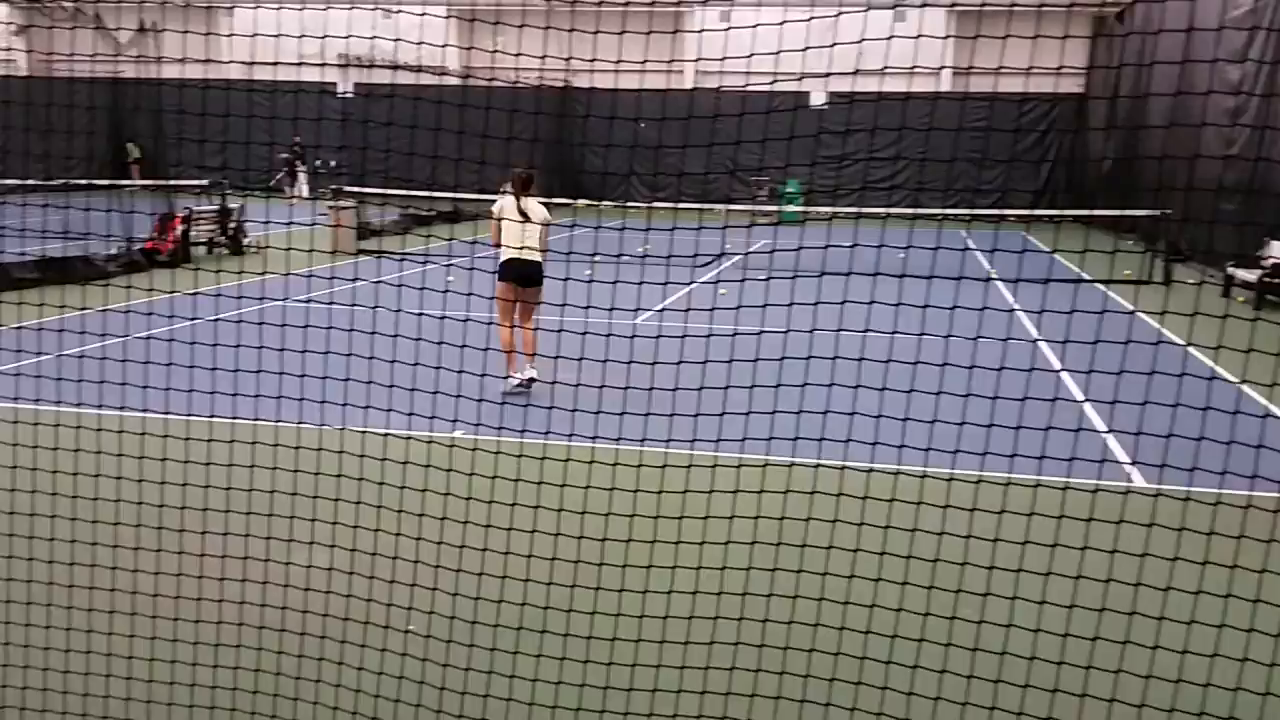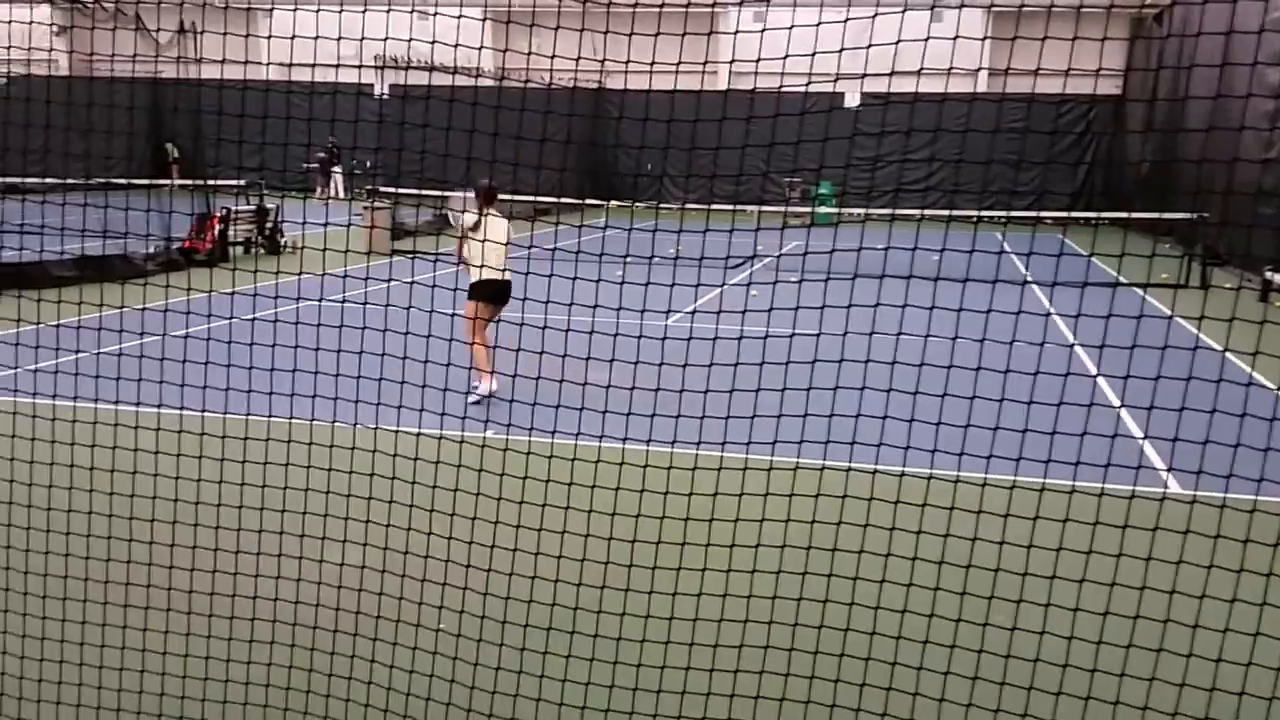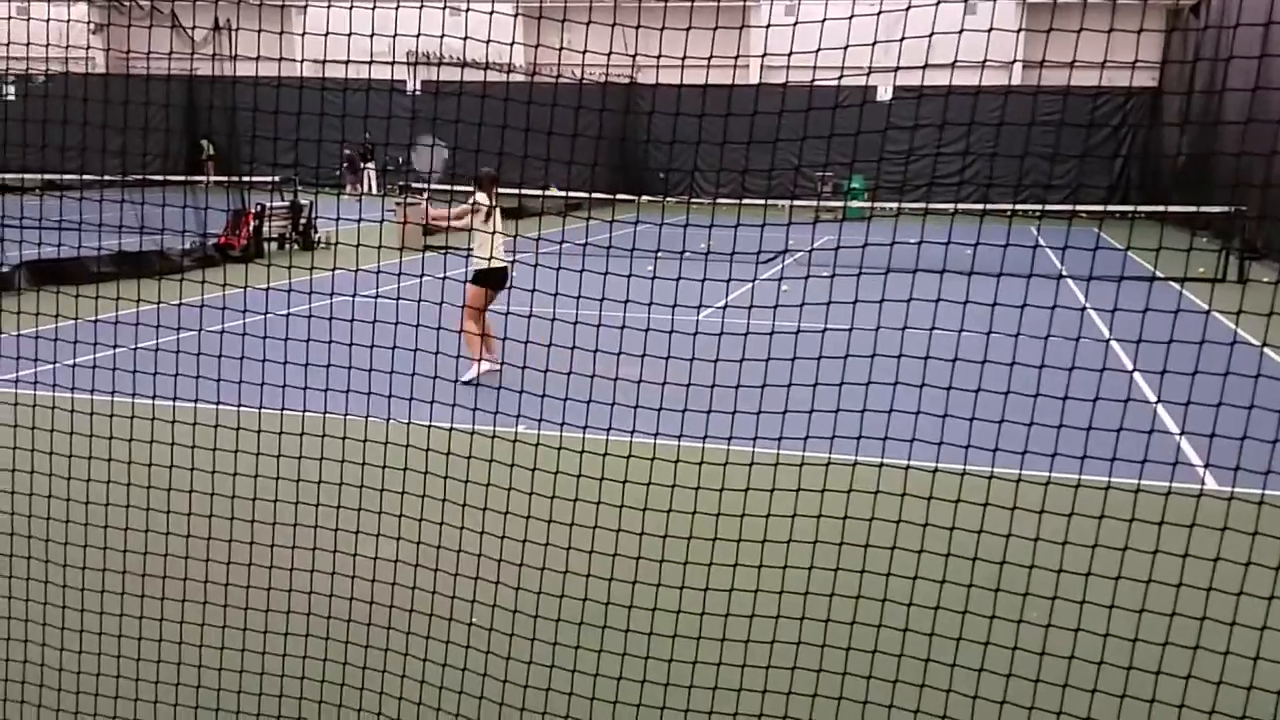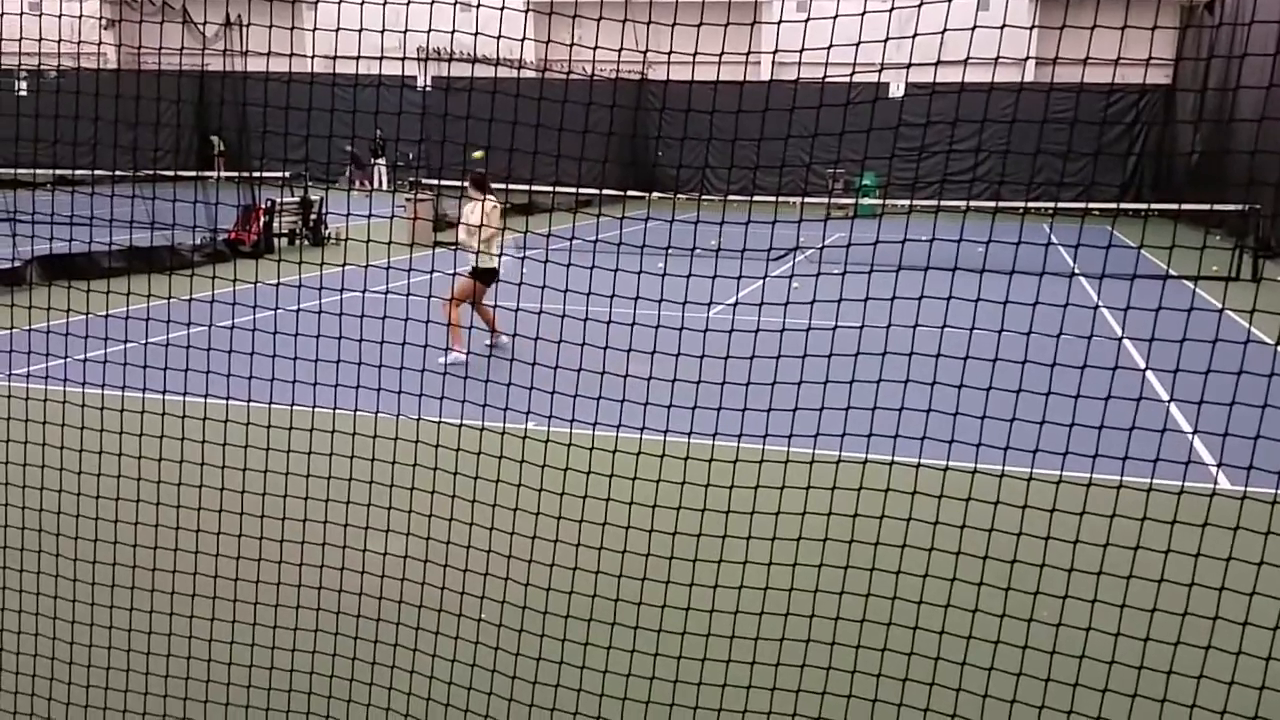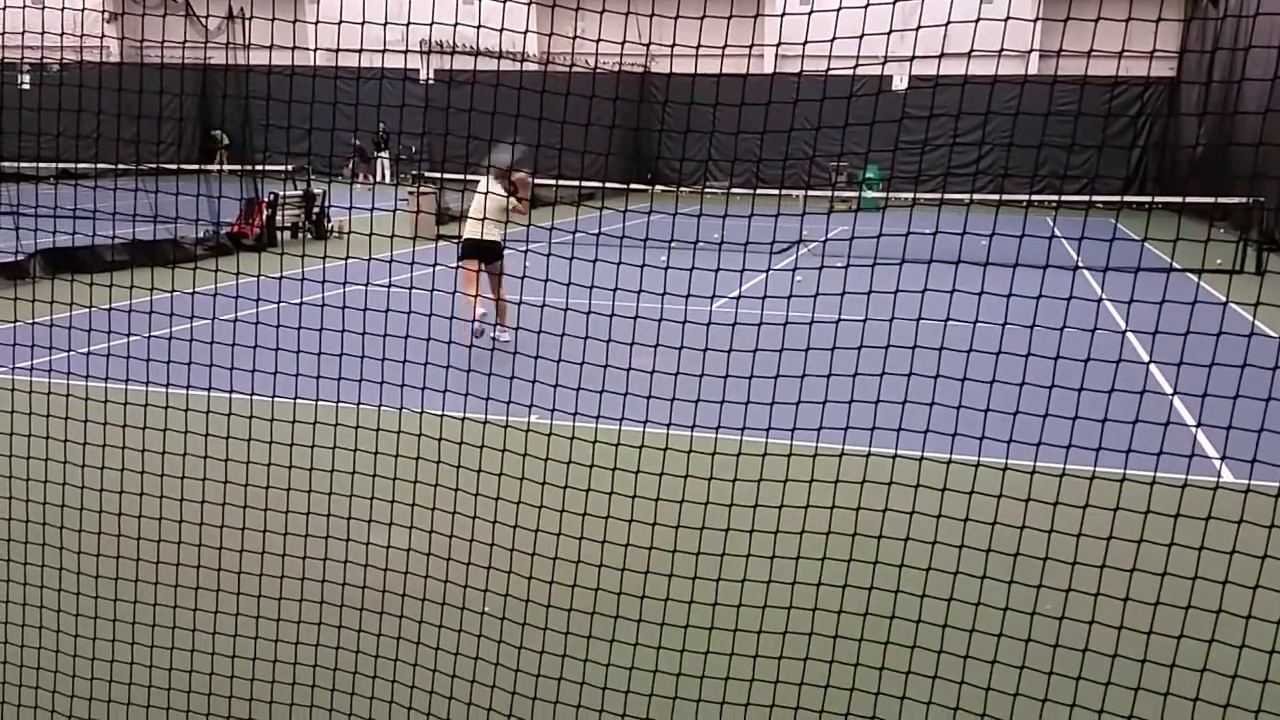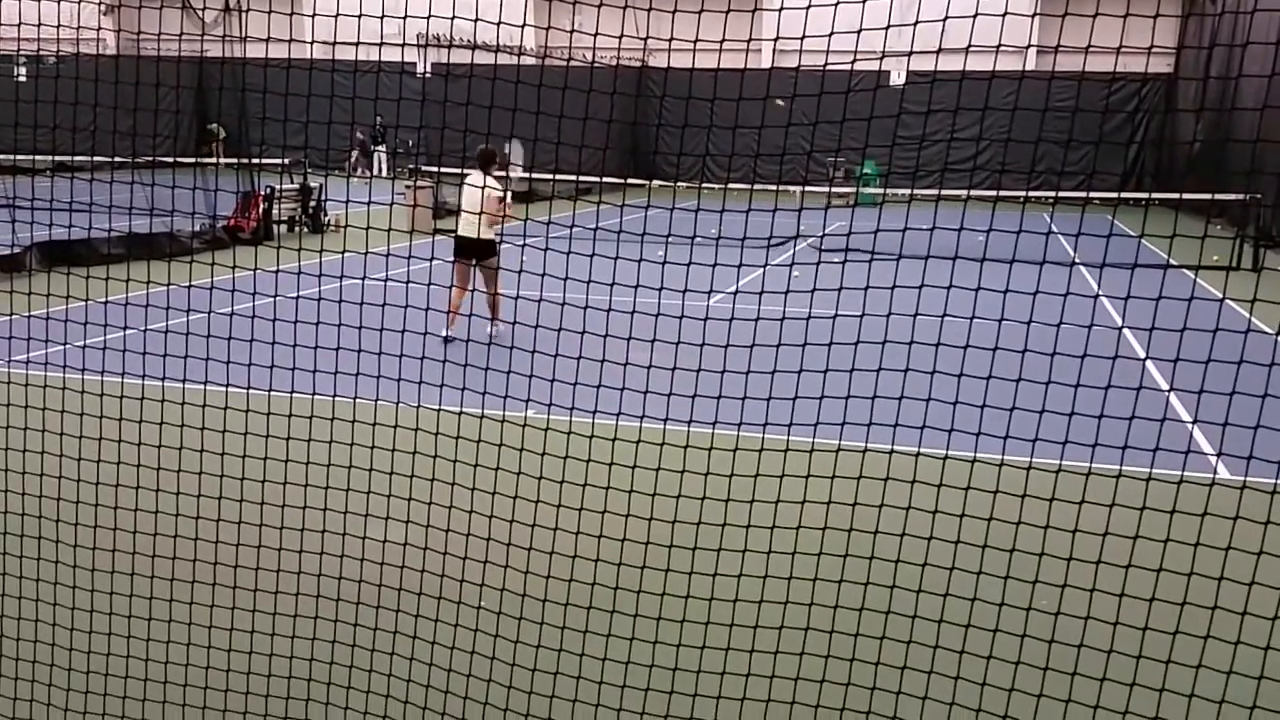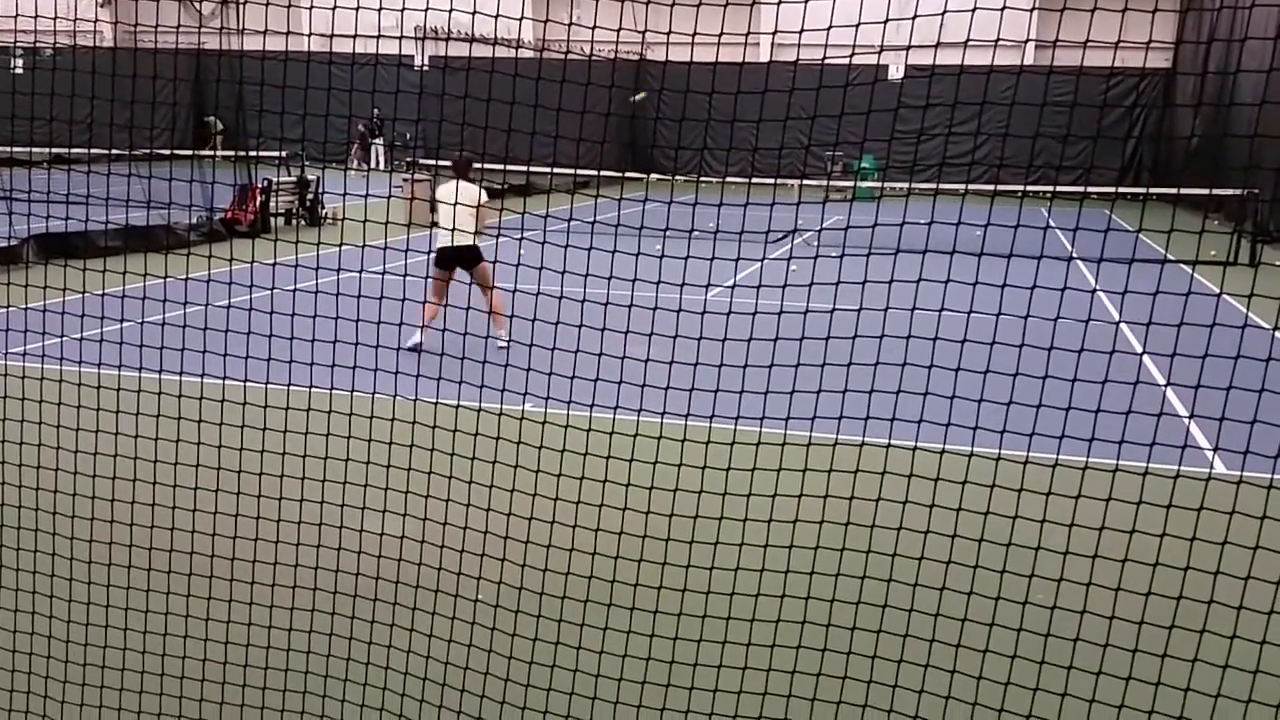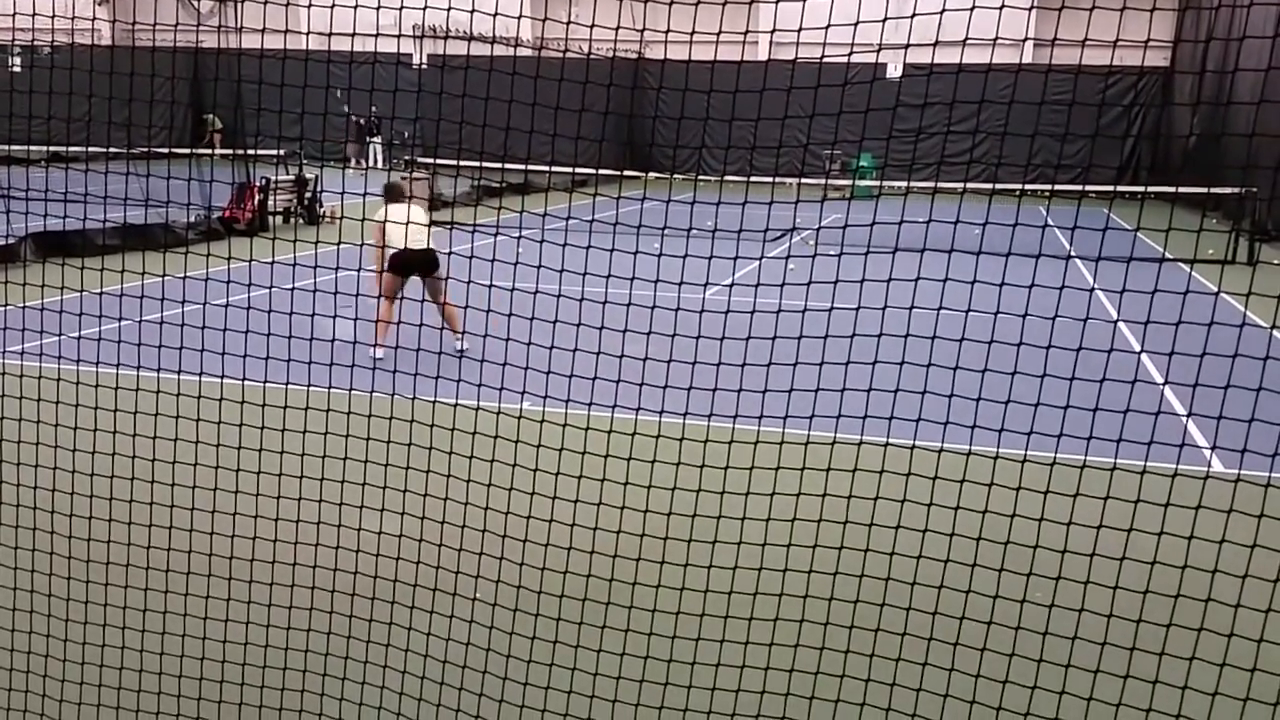
dt=0.4s
person 1, frame 1
left shoulder: (502, 203)
right shoulder: (541, 210)
left elbow: (495, 241)
left hip: (511, 264)
right hip: (535, 265)
left knee: (504, 322)
right knee: (526, 322)
left ankle: (513, 373)
right ankle: (529, 369)
person 1, frame 2
left shoulder: (469, 217)
right shoulder: (504, 223)
left elbow: (460, 251)
left wrist: (465, 259)
left hip: (484, 284)
right hip: (503, 284)
left knee: (474, 336)
right knee: (479, 331)
left ankle: (486, 383)
right ankle: (486, 382)
person 1, frame 3
left shoulder: (480, 199)
right shoulder: (490, 204)
left elbow: (453, 214)
right elbow: (462, 224)
left wrist: (430, 212)
right wrist: (435, 222)
left hip: (489, 271)
right hip: (497, 270)
left knee: (468, 318)
right knee: (476, 314)
left ankle: (478, 364)
right ankle: (491, 359)
person 1, frame 4
left shoulder: (490, 203)
right shoulder: (469, 207)
left elbow: (495, 231)
right elbow: (462, 233)
left wrist: (475, 243)
right wrist: (464, 239)
left hip: (485, 266)
right hip: (479, 264)
left knee: (451, 303)
right knee: (475, 301)
left ankle: (457, 350)
right ankle: (498, 336)
person 1, frame 5
left shoulder: (484, 181)
right shoulder: (507, 196)
right elbow: (523, 211)
left wrist: (513, 181)
right wrist: (524, 193)
left hip: (470, 242)
right hip: (492, 244)
left knee: (469, 290)
right knee: (497, 290)
left ankle: (477, 312)
right ankle: (502, 330)
person 1, frame 6
left shoulder: (468, 178)
right shoulder: (494, 186)
right elbow: (492, 220)
right wrist: (505, 210)
left hip: (462, 238)
right hip: (484, 241)
left knee: (460, 287)
right knee: (492, 286)
left ankle: (448, 328)
right ankle: (494, 324)
person 1, frame 7
left shoulder: (441, 190)
right shoulder: (479, 192)
right elbow: (481, 226)
left hip: (444, 249)
right hip: (468, 248)
left knee: (437, 297)
right knee: (490, 290)
left ankle: (420, 334)
right ankle: (501, 336)
person 1, frame 8
left shoulder: (383, 212)
right shoulder: (419, 210)
left elbow: (379, 252)
left wrist: (378, 279)
left hip: (401, 255)
right hip: (426, 254)
left knee: (387, 299)
right knee: (440, 299)
left ankle: (379, 346)
right ankle: (459, 339)
